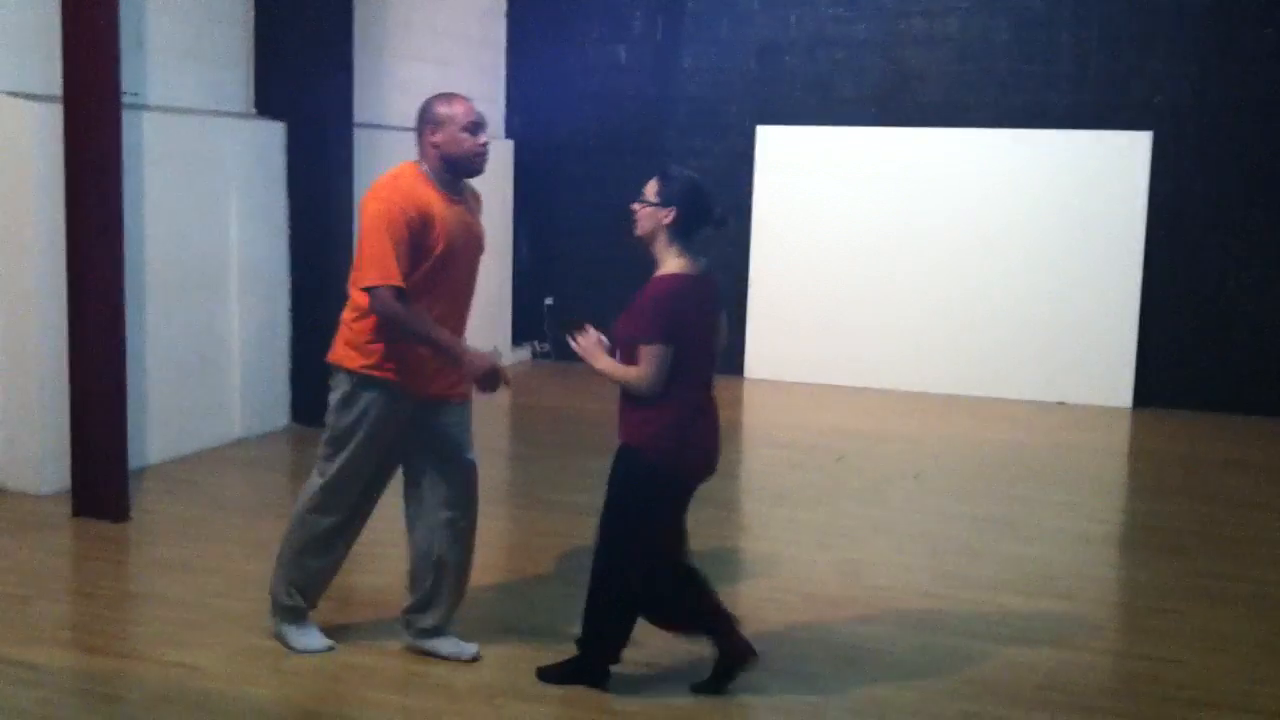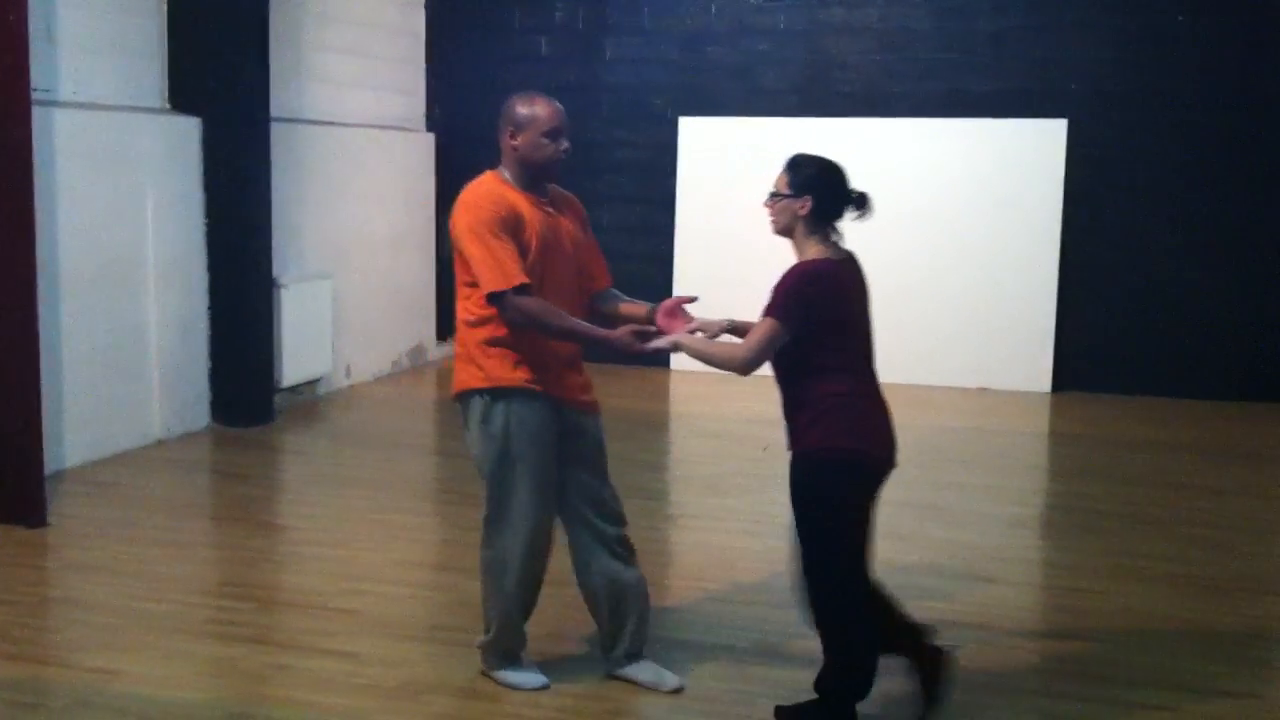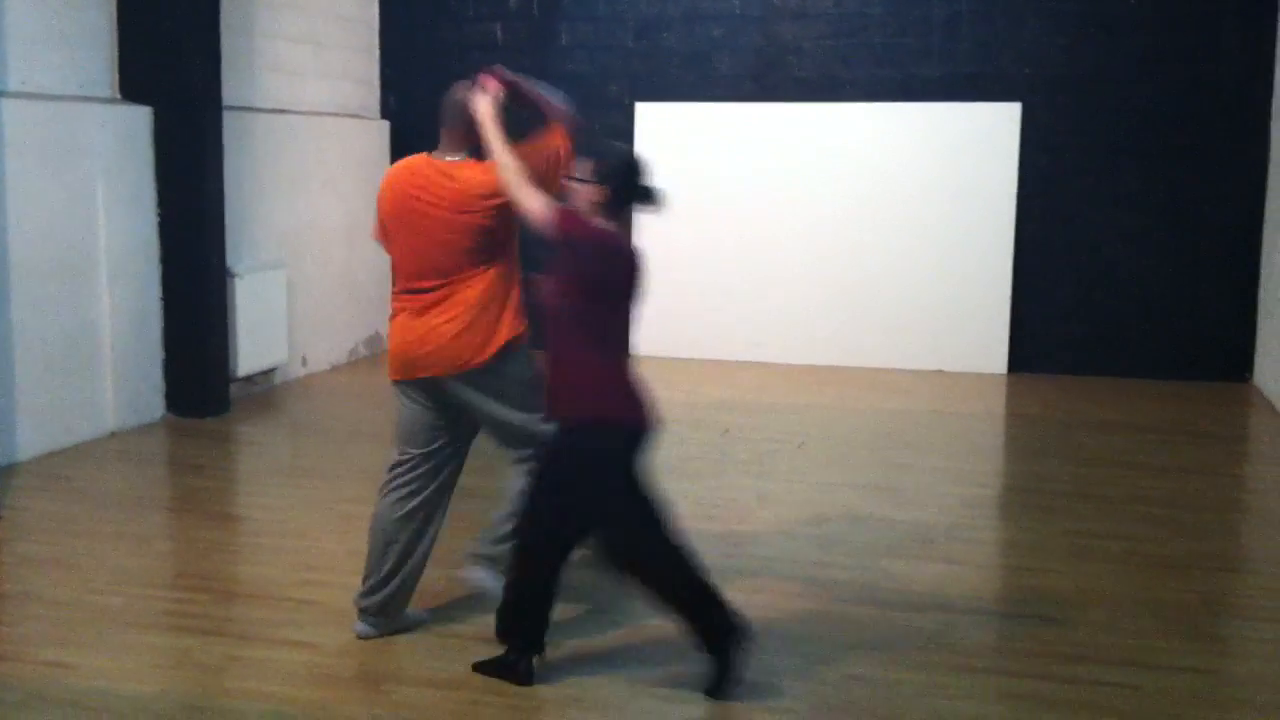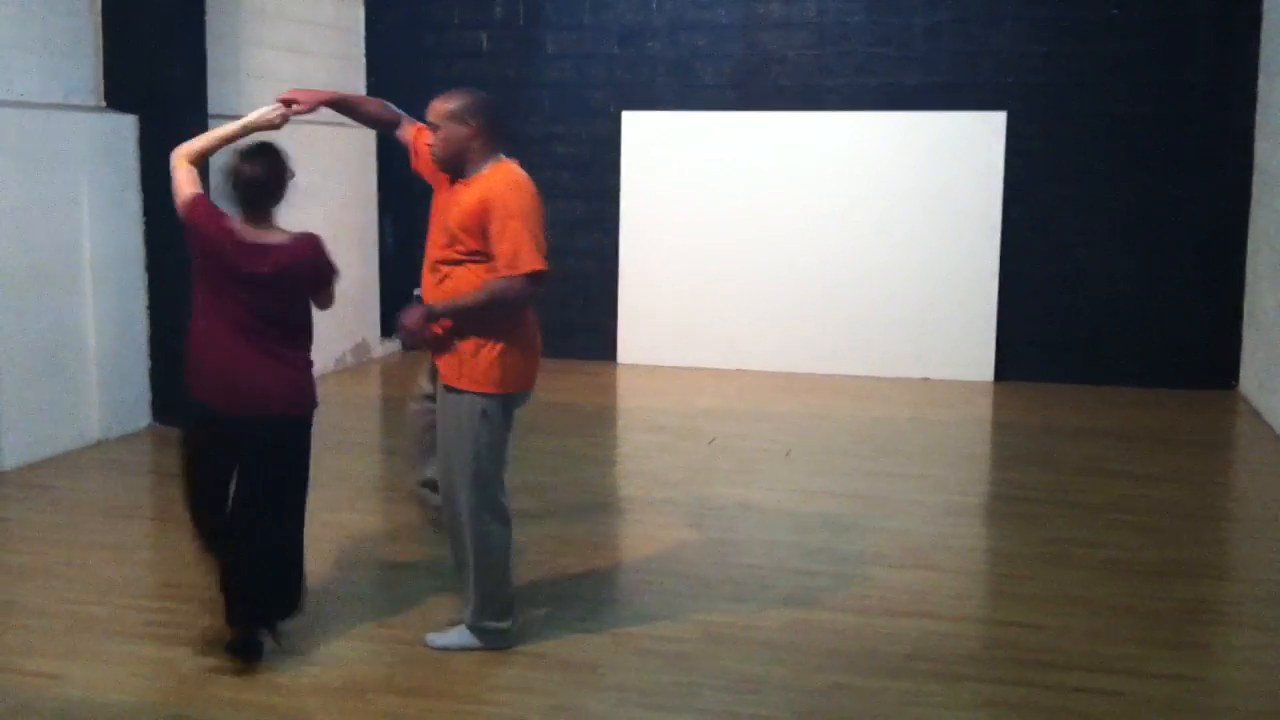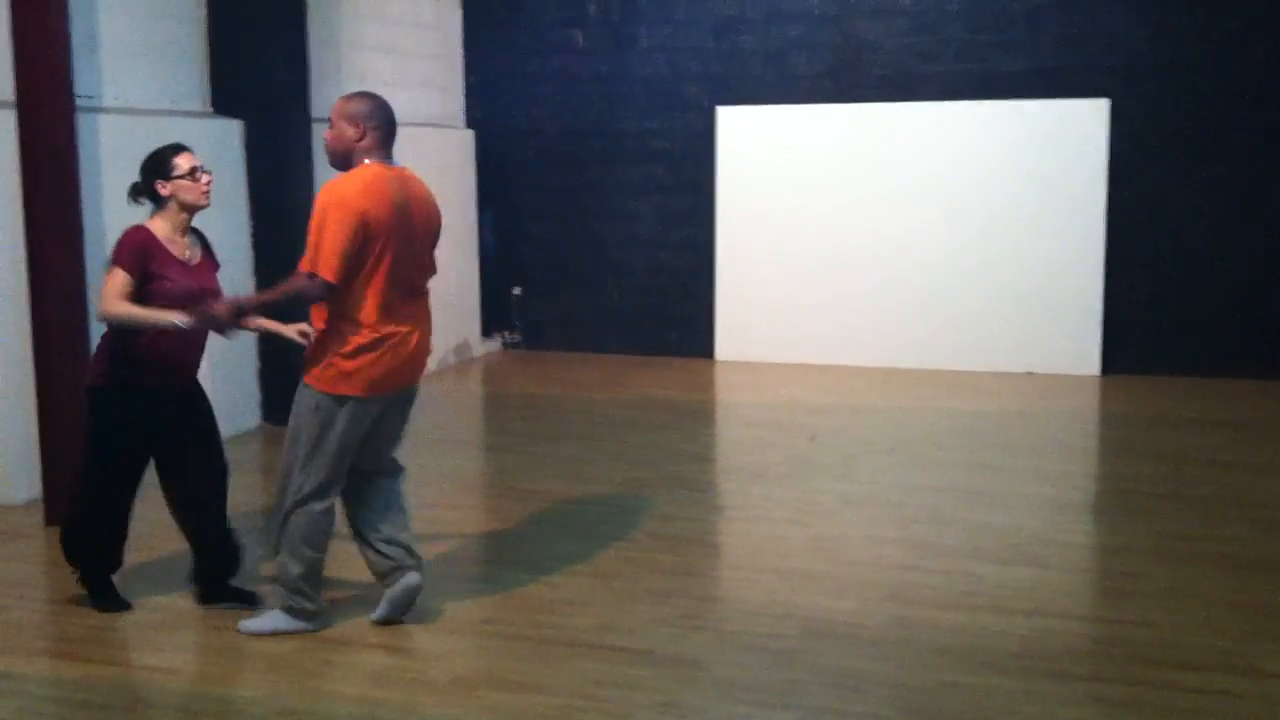
dt=1s
person 1, frame 1
left shoulder: (469, 199)
right shoulder: (395, 197)
right elbow: (385, 300)
left wrist: (459, 360)
right wrist: (461, 355)
left hip: (439, 377)
right hip: (378, 375)
left knee: (450, 497)
right knee: (337, 494)
left ankle: (427, 623)
right ankle: (288, 606)
person 1, frame 2
left shoulder: (567, 207)
right shoulder: (484, 204)
left elbow: (596, 290)
right elbow: (514, 303)
left wrist: (648, 313)
right wrist: (605, 337)
left hip: (567, 385)
right hip: (504, 386)
left knee: (599, 518)
right knee: (518, 522)
left ankle: (626, 649)
right ankle: (503, 653)
person 1, frame 3
left shoulder: (398, 178)
right shoulder: (498, 179)
right elbow: (562, 119)
right wrist: (514, 84)
left hip: (415, 355)
right hip: (486, 352)
left knee: (411, 479)
right knee: (545, 452)
left ankle: (378, 608)
right ankle: (492, 559)
person 1, frame 4
left shoulder: (506, 189)
right shoulder: (449, 169)
left elbow: (521, 283)
right elbow: (399, 121)
left wrist: (436, 310)
right wrist: (330, 98)
left hip: (484, 364)
right hip: (451, 356)
left knee: (471, 492)
right knee: (449, 479)
left ankle: (491, 624)
right ankle: (488, 594)
person 1, frame 5
left shoulder: (344, 193)
right shoulder: (418, 192)
left elbow: (315, 285)
left wrist: (243, 305)
left hip: (352, 362)
right hip: (402, 357)
left knee: (307, 483)
right knee: (370, 469)
left ankle: (298, 605)
right ankle: (398, 569)
person 2, frame 1
left shoulder: (663, 290)
right shoulder: (698, 280)
left elbow: (647, 381)
right elbow: (716, 344)
left wrist: (599, 358)
left hip: (659, 444)
right hip: (688, 440)
left knee: (620, 551)
right knee: (656, 551)
left ankle: (594, 658)
right ankle: (727, 641)
person 2, frame 2
left shoulder: (806, 278)
right shoulder: (839, 266)
left elbow: (744, 359)
left wrist: (681, 340)
right wrist: (729, 325)
left hip: (831, 443)
right hip: (860, 436)
left knee: (829, 570)
right knee: (836, 565)
right ankle: (914, 648)
person 2, frame 3
left shoulder: (584, 241)
right shoulder: (618, 253)
left elbow: (517, 182)
left wrist: (486, 117)
left hip: (596, 420)
right hip: (603, 413)
left knee: (634, 539)
right knee: (541, 529)
left ankle: (719, 632)
right ankle: (519, 648)
person 2, frame 4
left shoulder: (206, 231)
right shoulder: (305, 251)
left elbow: (182, 157)
right elbow: (324, 299)
left wrist: (253, 122)
left hip: (214, 397)
right hip: (285, 401)
left knee: (209, 499)
right knee: (272, 511)
left ankle: (246, 611)
right ankle: (255, 614)
person 2, frame 5
left shoulder: (199, 244)
right shoulder: (137, 242)
left elbow: (220, 305)
right elbow: (108, 308)
left wrist: (278, 326)
right wrist: (171, 319)
left hip: (177, 385)
right hip: (123, 385)
left knee: (203, 476)
right knee: (110, 484)
left ankle: (215, 578)
right ankle: (95, 578)
